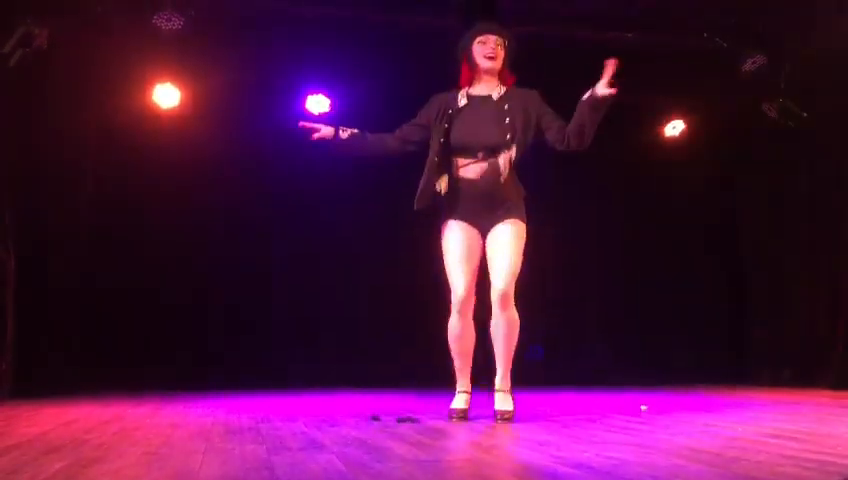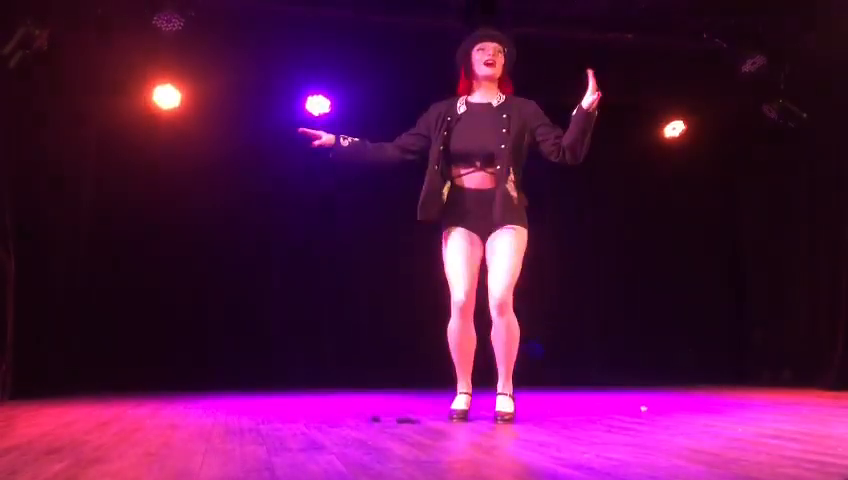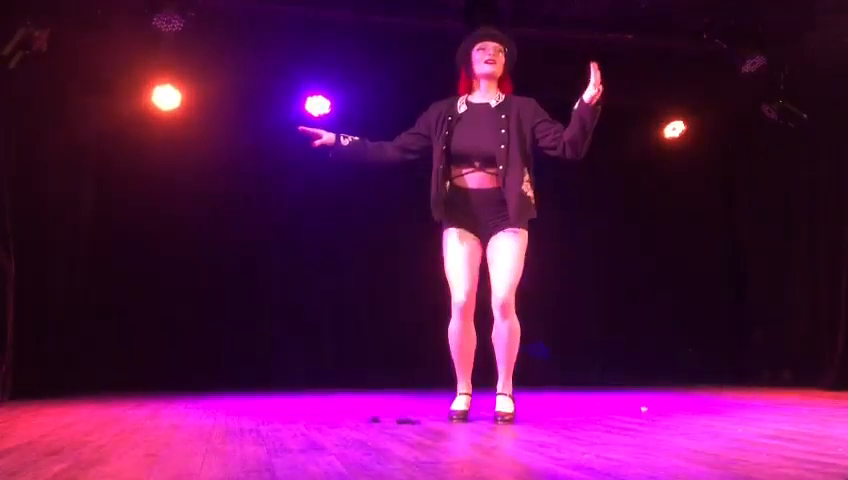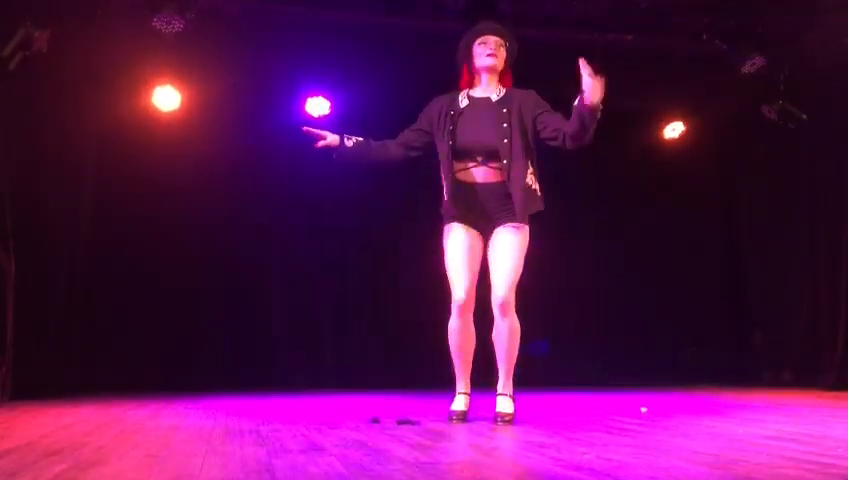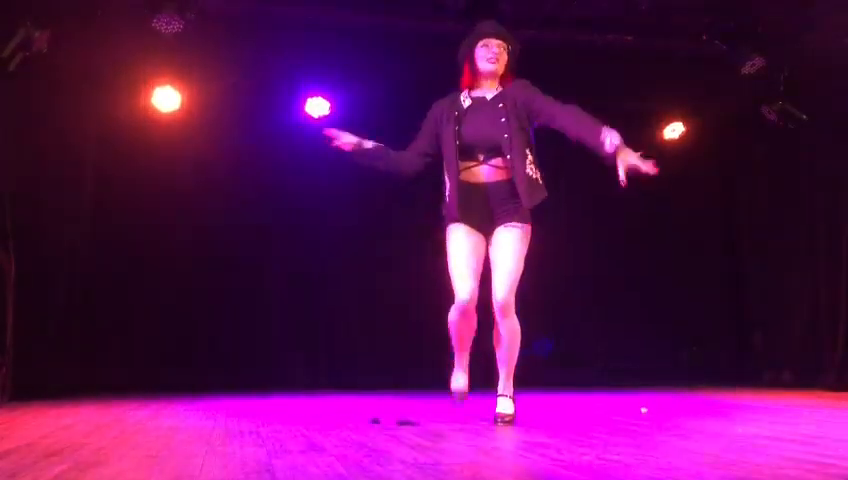
dt=0.1s
person 1, frame 1
left shoulder: (523, 102)
right shoulder: (446, 104)
left elbow: (570, 139)
right elbow: (396, 142)
left wrist: (595, 97)
right wrist: (339, 134)
left hip: (504, 209)
right hip: (460, 211)
left knee: (502, 294)
right knee: (462, 300)
left ankle: (503, 387)
right ankle: (463, 388)
person 1, frame 2
left shoulder: (522, 111)
right shoulder: (444, 113)
left elbow: (567, 153)
right elbow: (396, 150)
left wrist: (586, 111)
right wrist: (339, 142)
left hip: (504, 217)
right hip: (460, 217)
left knee: (500, 301)
right knee: (461, 303)
left ankle: (504, 390)
right ankle: (463, 390)
person 1, frame 3
left shoulder: (522, 109)
right shoulder: (444, 112)
left elbow: (568, 148)
right elbow: (396, 150)
left wrist: (588, 104)
right wrist: (340, 141)
left hip: (507, 217)
right hip: (460, 217)
left knee: (503, 302)
right knee: (462, 304)
left ankle: (504, 391)
right ankle: (463, 391)
person 1, frame 4
left shoulder: (522, 101)
right shoulder: (445, 104)
left elbow: (565, 135)
right elbow: (393, 150)
left wrist: (587, 106)
right wrist: (341, 143)
left hip: (507, 211)
right hip: (459, 213)
left knee: (503, 301)
right knee: (461, 304)
left ankle: (505, 391)
right ankle: (461, 389)
person 1, frame 5
left shoulder: (519, 96)
right shoulder: (446, 109)
left elbow: (567, 118)
right elbow: (410, 161)
left wrist: (616, 148)
right wrist: (362, 147)
left hip: (509, 209)
right hip: (465, 212)
left knee: (503, 302)
right knee: (465, 299)
left ankle: (505, 391)
right ankle: (461, 364)
